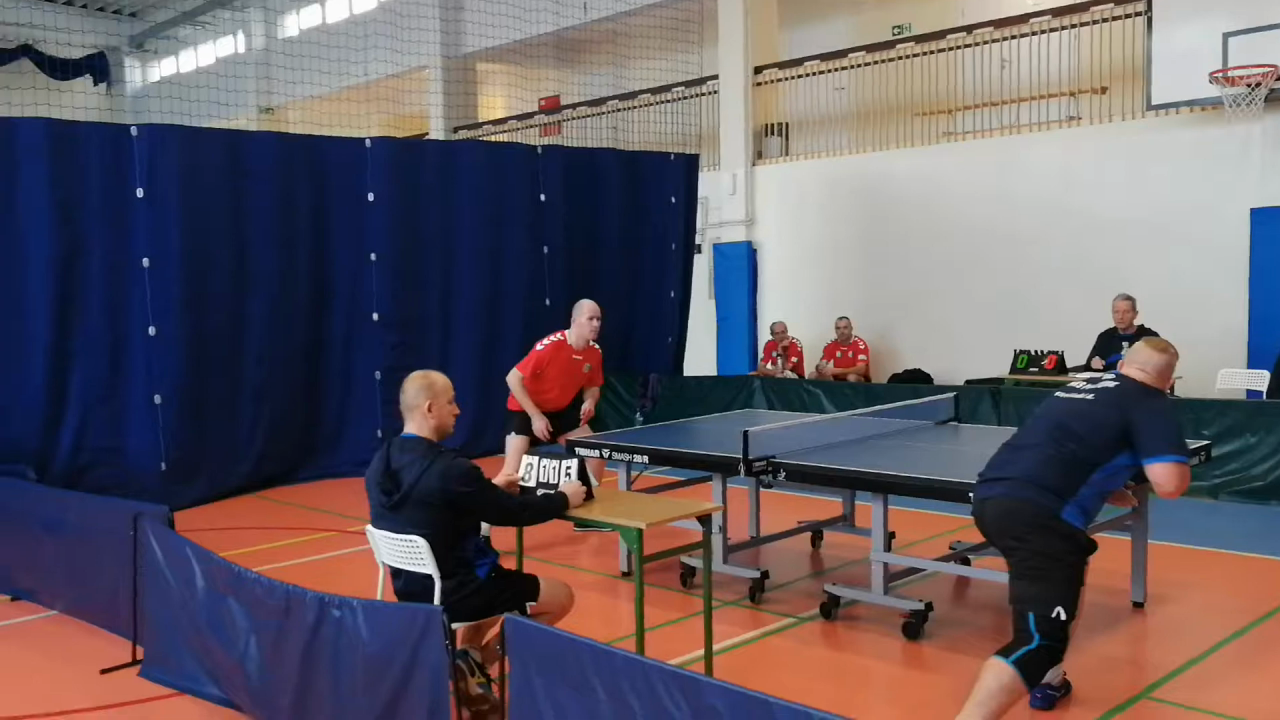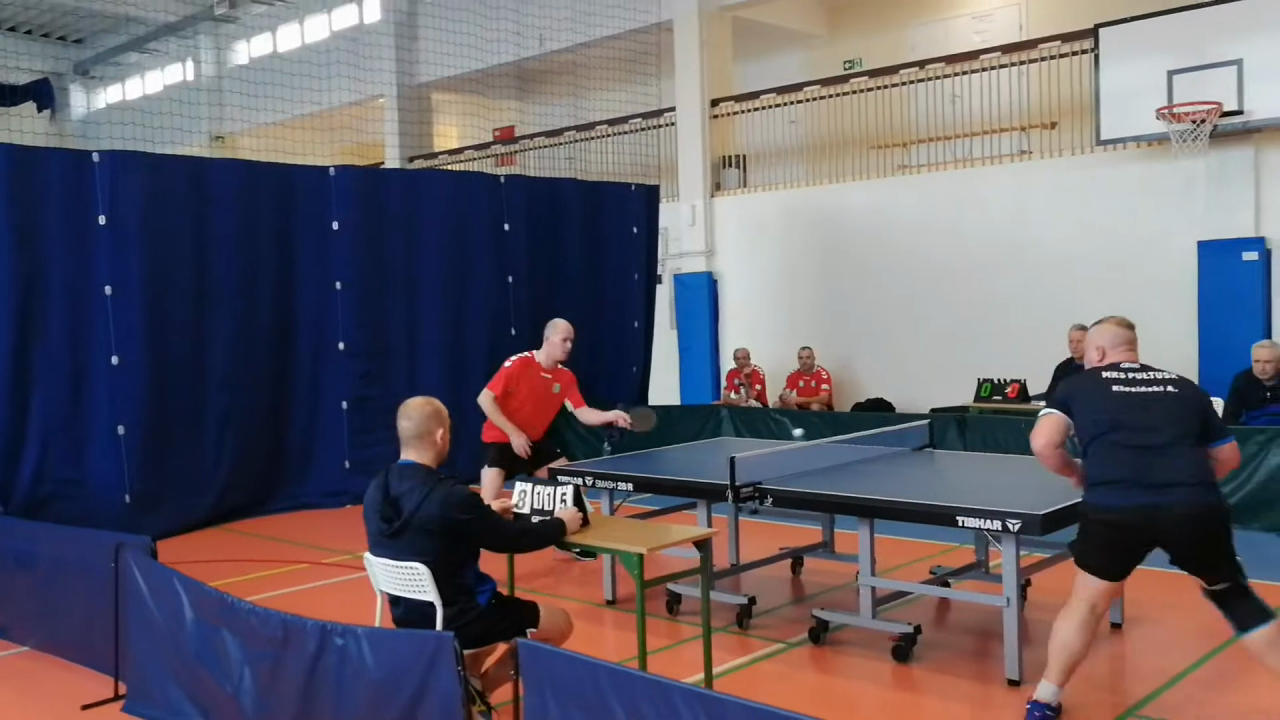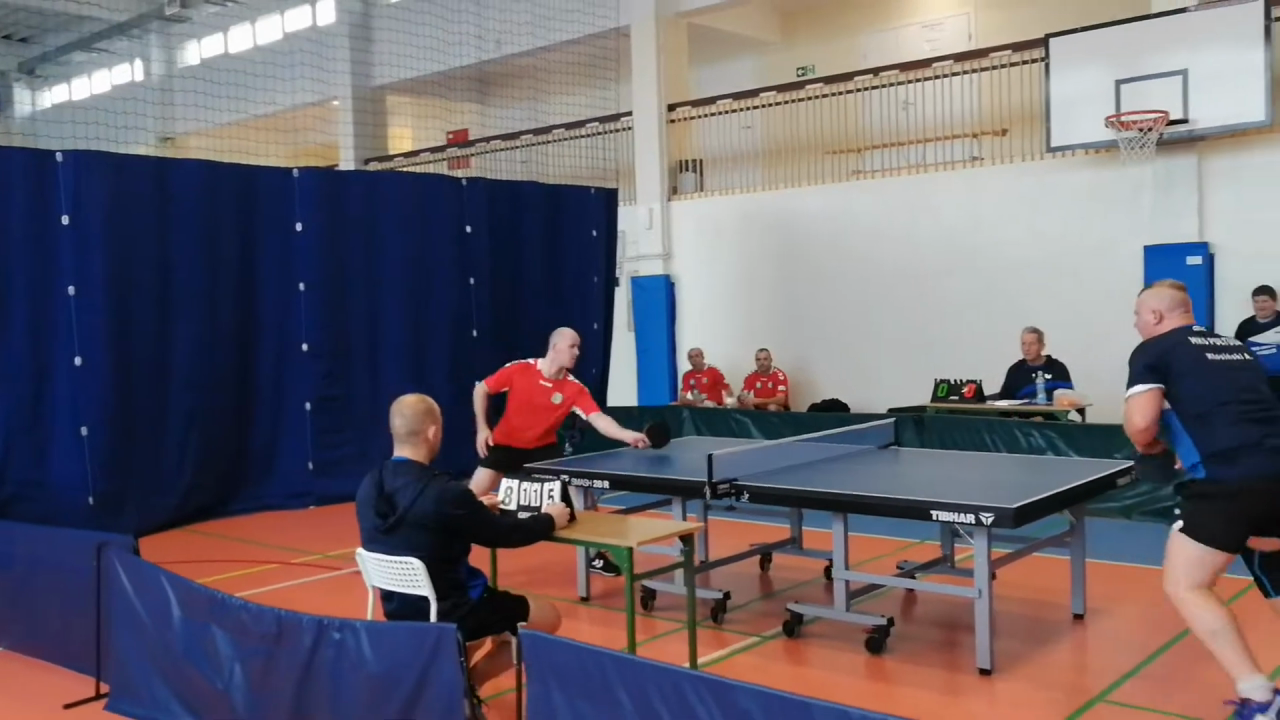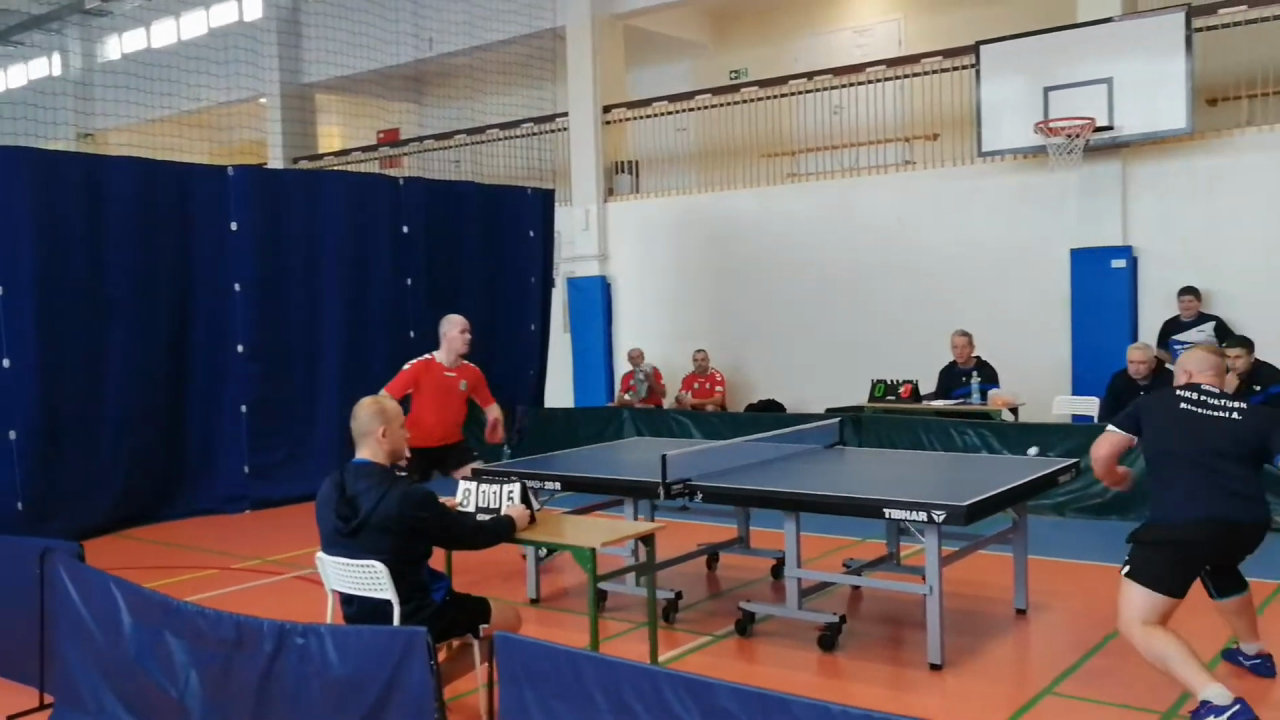
dt=0.4s
person 1, frame 1
left shoulder: (1072, 390)
right shoulder: (1151, 403)
right elbow: (1169, 484)
left hip: (991, 497)
right hip: (1034, 513)
left knee: (1053, 582)
right knee: (1039, 640)
left ankle: (1048, 680)
person 1, frame 2
left shoulder: (1077, 386)
right shoulder: (1185, 388)
left elbow: (1043, 444)
right elbow: (1228, 456)
left wrist: (1076, 472)
left hip: (1112, 508)
right hip: (1194, 507)
left knee: (1085, 602)
right knee: (1235, 598)
person 1, frame 3
left shoulder: (1153, 350)
right shoulder: (1236, 348)
left elbow: (1141, 421)
left wrist: (1147, 445)
left hip: (1229, 481)
left knee: (1185, 586)
person 1, frame 4
left shoulder: (1153, 403)
left elbow: (1101, 455)
left wrist: (1119, 479)
left hip: (1177, 524)
right hip: (1247, 522)
left knee: (1137, 623)
right knee: (1214, 564)
person 2, frame 1
left shoulder: (382, 462)
right shoulder: (448, 468)
right elbow: (512, 512)
left wrist: (489, 489)
right wrist: (563, 499)
left hip: (412, 585)
right hip: (451, 592)
left knee: (499, 575)
right knee: (561, 596)
left ankle: (469, 655)
right ankle: (474, 664)
person 2, frame 2
left shoulder: (377, 490)
right shoulder: (449, 496)
right elbow: (512, 539)
left wrist: (484, 515)
right wrist: (560, 525)
left hip: (408, 612)
right hip: (452, 619)
left knee: (498, 606)
right knee: (559, 623)
left ankle: (466, 682)
right ankle: (473, 691)
person 2, frame 3
left shoulder: (370, 486)
right shoulder: (443, 492)
right elbow: (504, 534)
left wrist: (474, 511)
right wrist: (549, 520)
left hip: (400, 607)
right hip: (445, 612)
left knee: (492, 601)
right knee: (548, 617)
person 2, frame 4
left shoulder: (330, 489)
right shoulder: (405, 495)
right elbow: (467, 536)
left wrist: (434, 512)
right wrist: (509, 522)
left hip: (359, 611)
right hip: (407, 615)
left knee: (452, 600)
right knee: (509, 619)
person 3, frame 1
left shoulder: (595, 352)
right shoulder: (550, 346)
left elbow: (593, 387)
right elbow: (513, 378)
left wrist: (590, 402)
right wrist: (536, 416)
left hip: (561, 410)
right hip: (526, 410)
left knee: (596, 455)
right knee: (512, 472)
person 3, frame 2
left shoulder: (566, 377)
right shoulder: (518, 365)
left elbow: (583, 413)
right elbow: (484, 399)
left wrist: (611, 416)
right wrist: (513, 433)
left hip: (536, 441)
right hip: (500, 440)
right knee: (489, 503)
person 3, frame 3
left shoulder: (574, 388)
right shoulder: (518, 370)
left elbow: (598, 419)
right elbow: (481, 389)
left wrist: (628, 435)
right wrist: (482, 428)
left hip: (543, 448)
right hip: (504, 444)
left ankle: (595, 555)
person 3, frame 4
left shoulder: (471, 373)
right shoulder: (418, 368)
left elbow: (490, 405)
left wrist: (495, 422)
left hip: (452, 447)
right hip: (416, 449)
